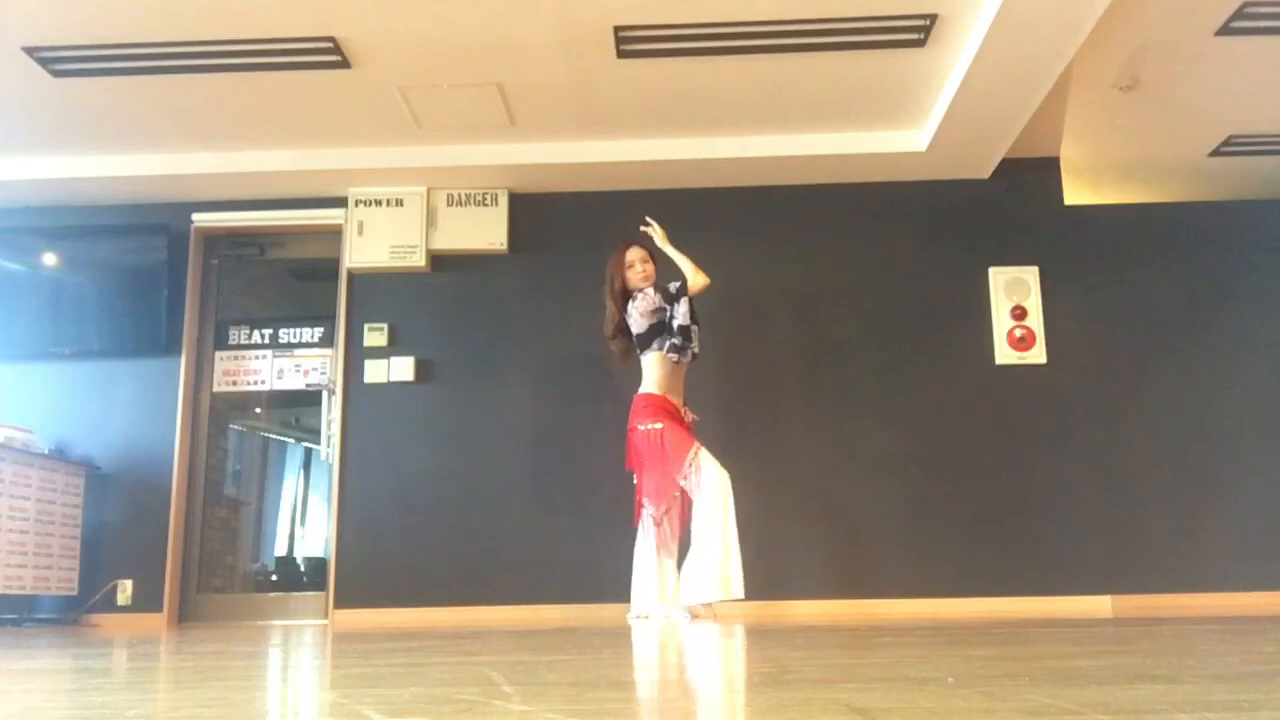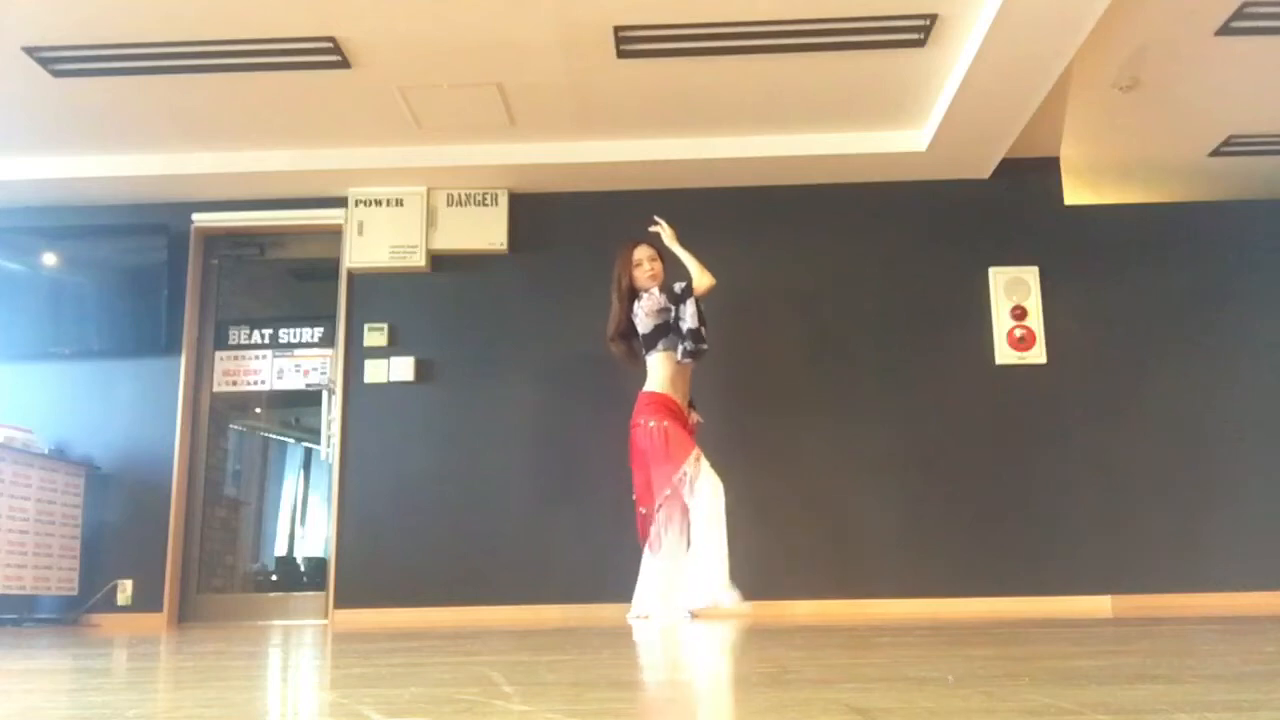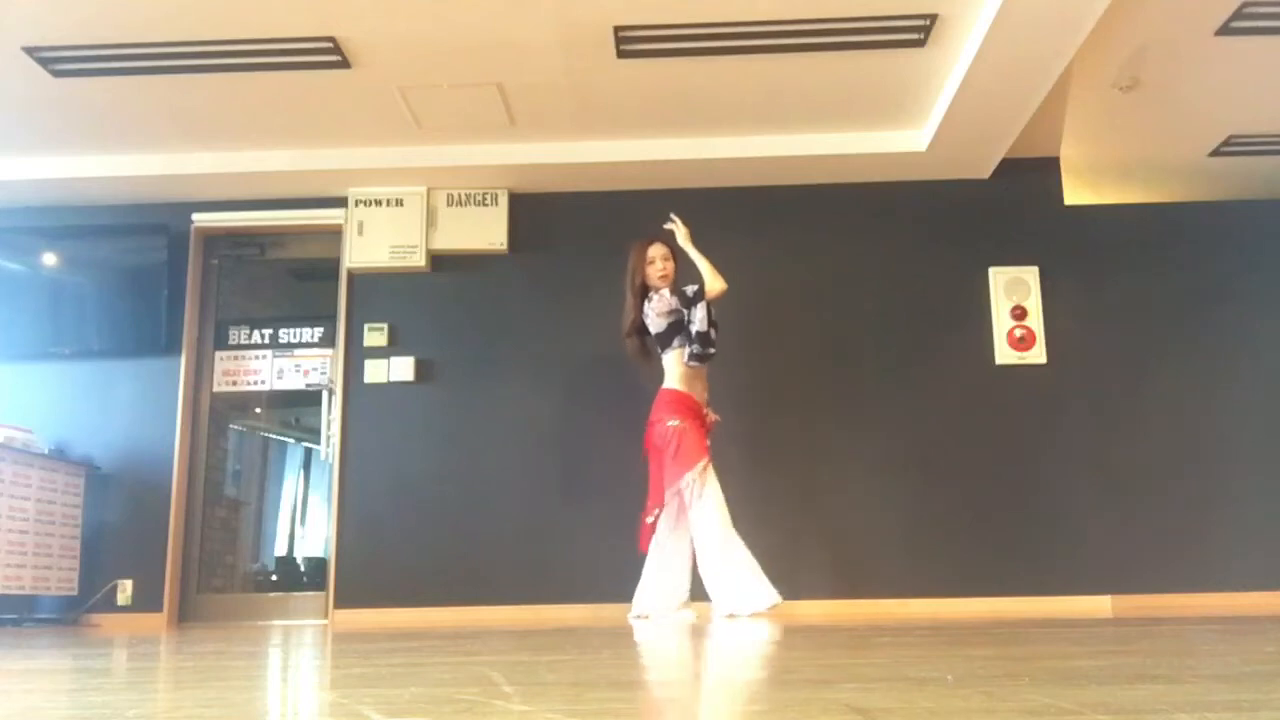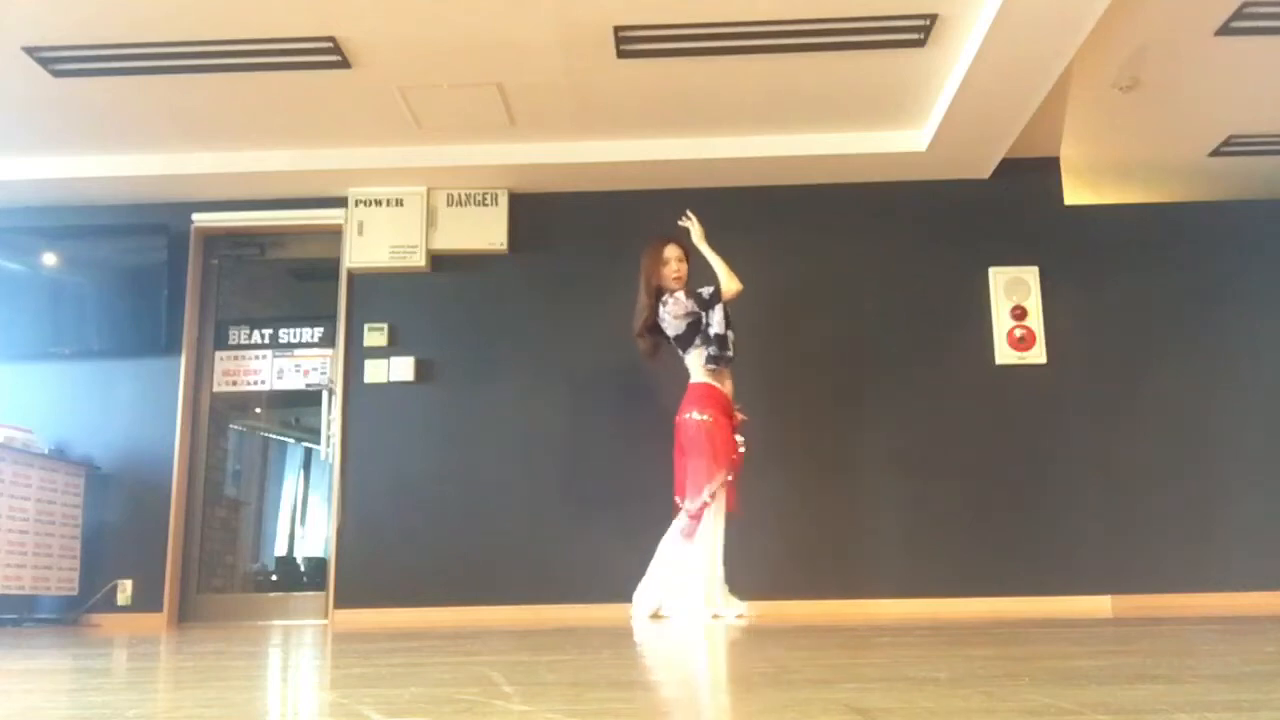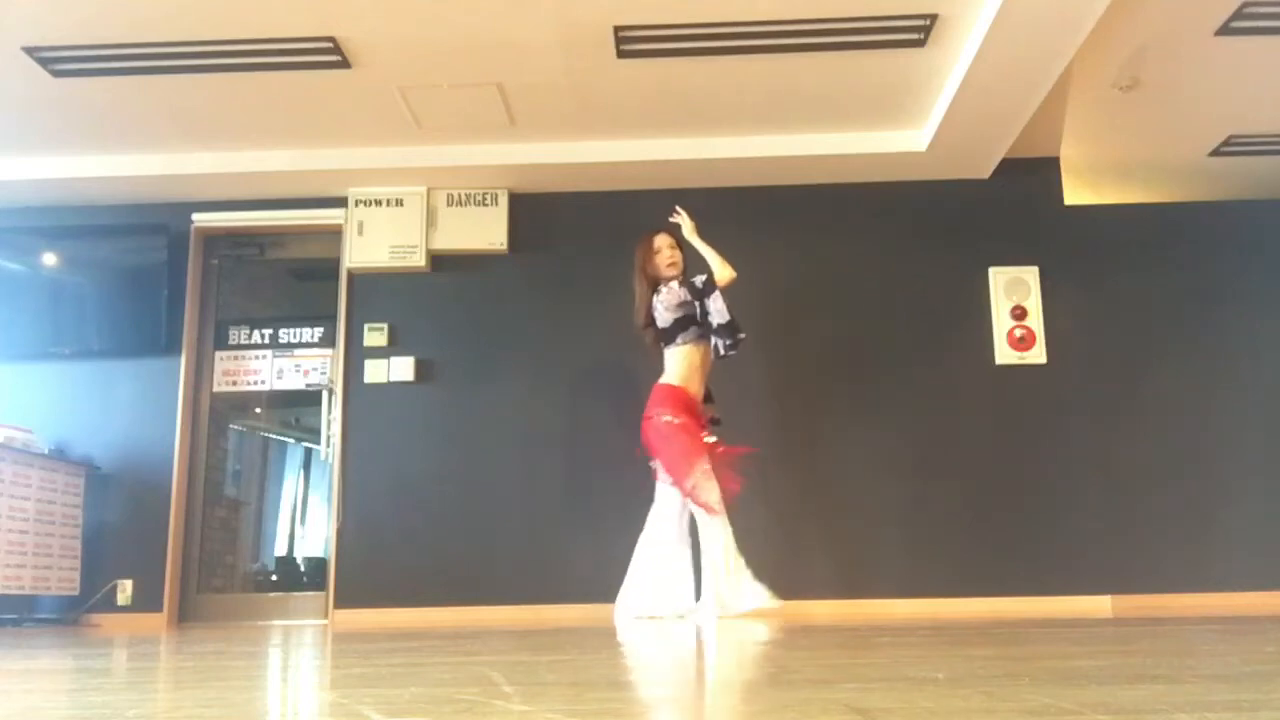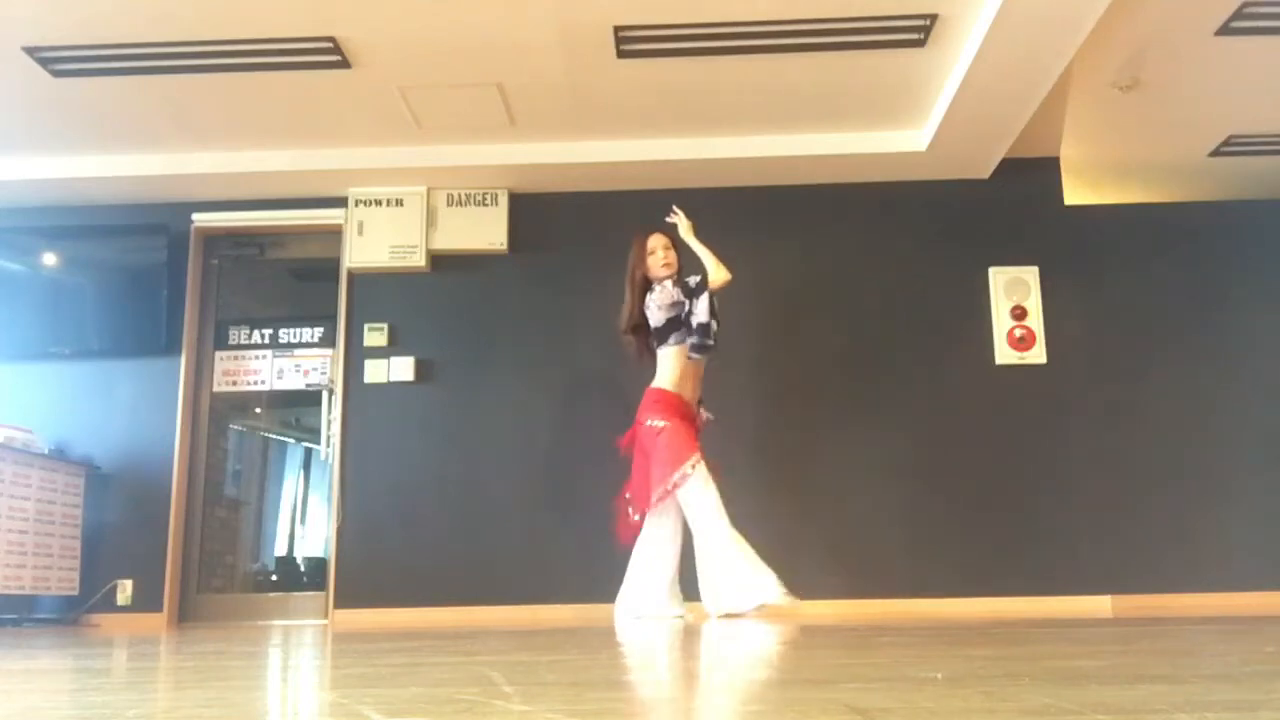
dt=0.3s
person 1, frame 1
left shoulder: (654, 307)
right shoulder: (641, 303)
right elbow: (699, 280)
right wrist: (667, 244)
left hip: (667, 416)
right hip: (653, 415)
left knee: (662, 511)
right knee: (712, 482)
left ankle: (657, 602)
right ankle: (703, 583)
person 1, frame 2
left shoulder: (655, 309)
right shoulder: (641, 302)
right elbow: (706, 281)
right wrist: (673, 245)
left hip: (670, 417)
right hip: (657, 416)
left knee: (671, 511)
right knee: (707, 491)
left ankle: (658, 602)
right ankle: (701, 589)
person 1, frame 3
left shoulder: (672, 307)
right shoulder: (658, 303)
right elbow: (717, 286)
right wrist: (689, 244)
left hip: (686, 414)
right hip: (675, 412)
left knee: (679, 510)
right knee: (706, 507)
left ankle: (658, 602)
right ankle: (738, 595)
person 1, frame 4
left shoulder: (684, 306)
right shoulder: (672, 304)
right elbow: (733, 287)
right wrist: (704, 244)
left hip: (710, 410)
right hip: (704, 408)
left knee: (700, 506)
right knee: (708, 503)
left ankle: (663, 596)
right ankle: (706, 599)
person 1, frame 5
left shoulder: (682, 297)
right shoulder: (667, 294)
right elbow: (726, 275)
right wrist: (695, 236)
left hip: (683, 409)
right hip: (670, 407)
left knee: (671, 506)
right knee: (707, 498)
left ankle: (646, 598)
right ankle: (724, 594)
person 1, frame 6
left shoulder: (674, 299)
right shoulder: (660, 295)
right elbow: (719, 277)
right wrist: (693, 236)
left hip: (675, 411)
right hip: (663, 410)
left knee: (668, 509)
right knee: (703, 503)
left ankle: (649, 600)
right ankle: (746, 590)
